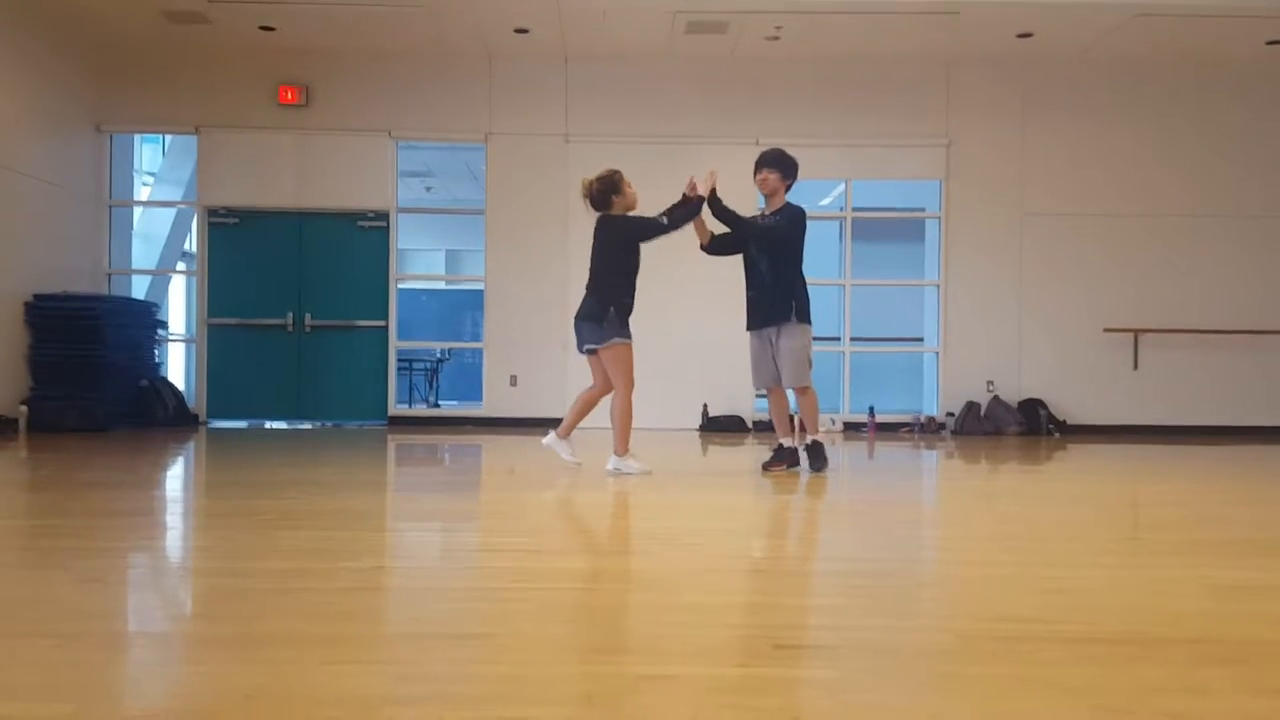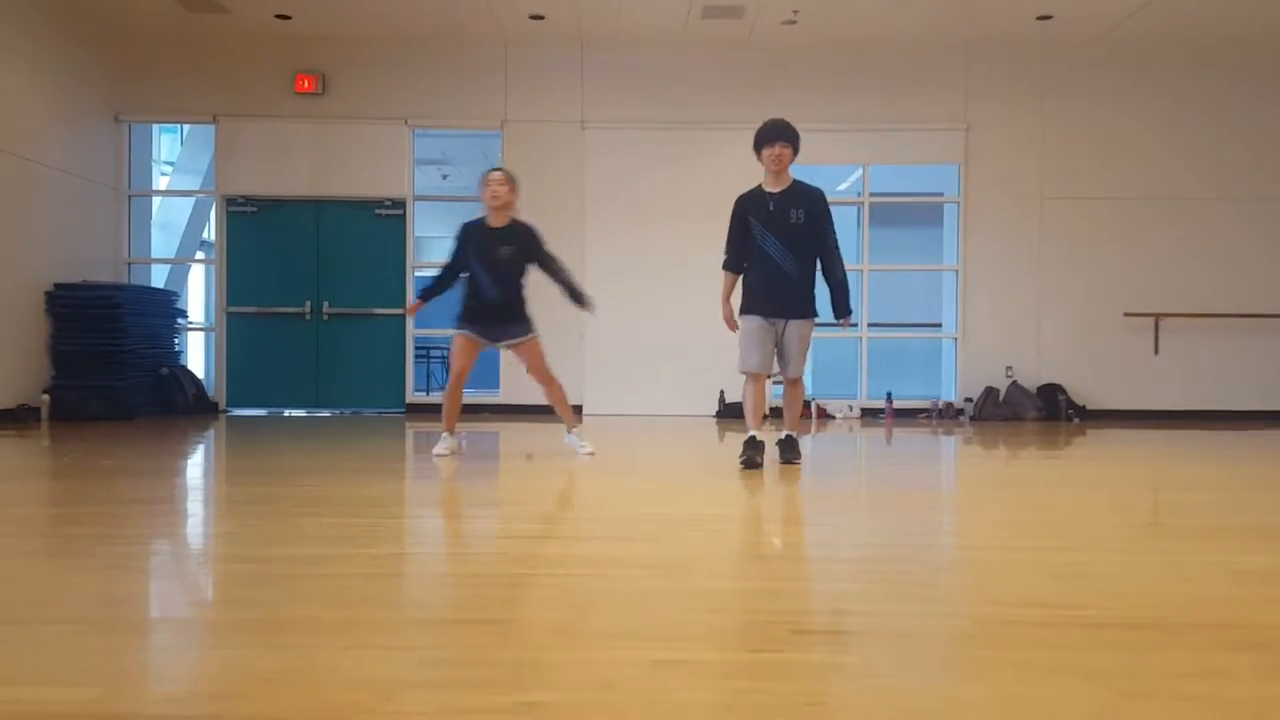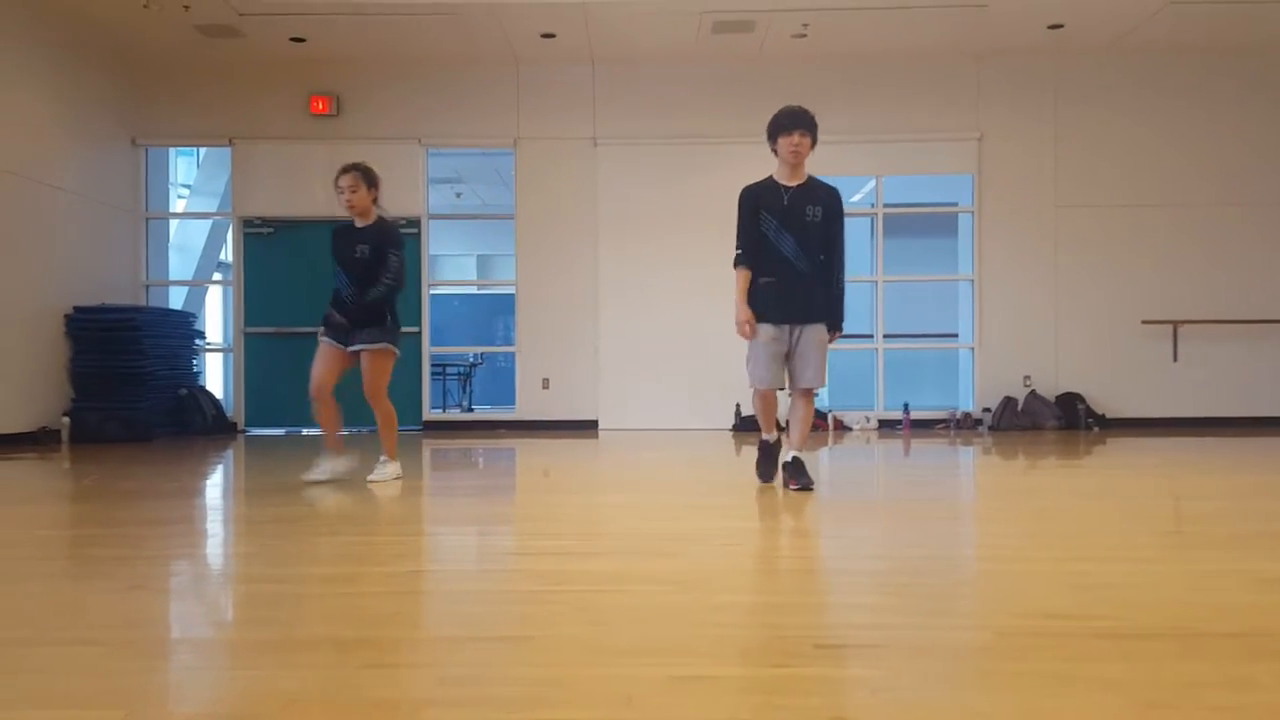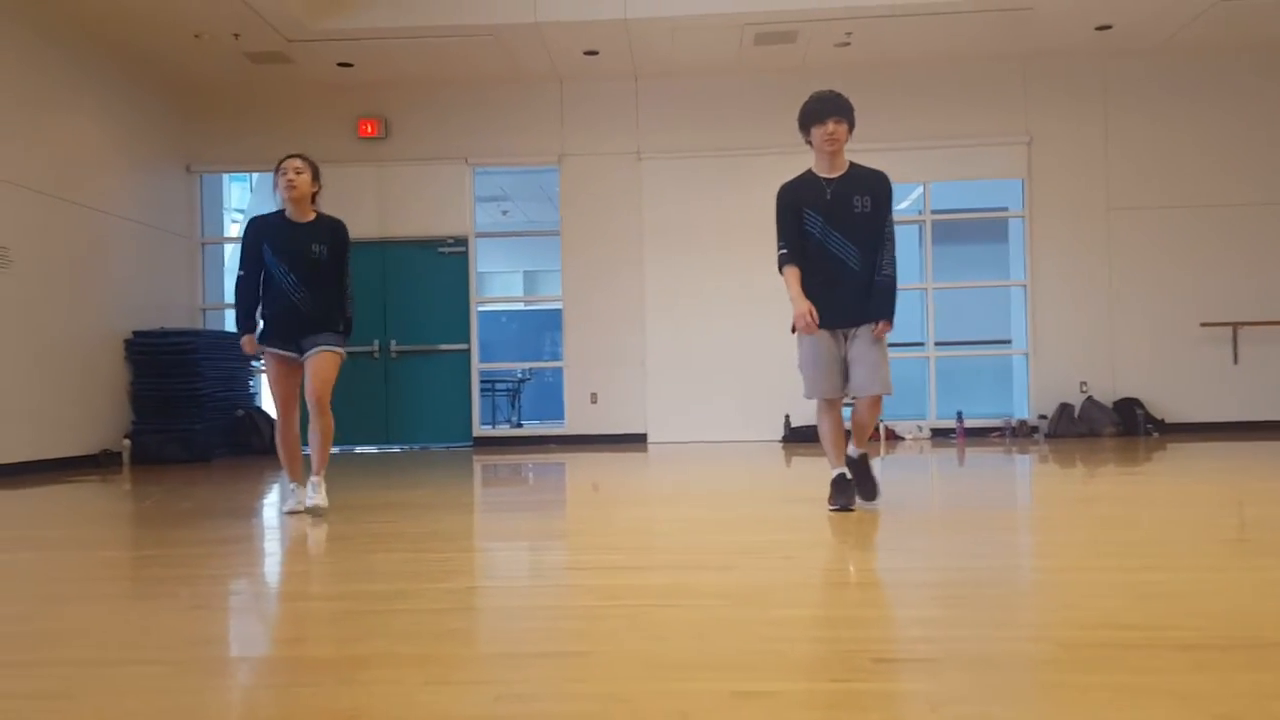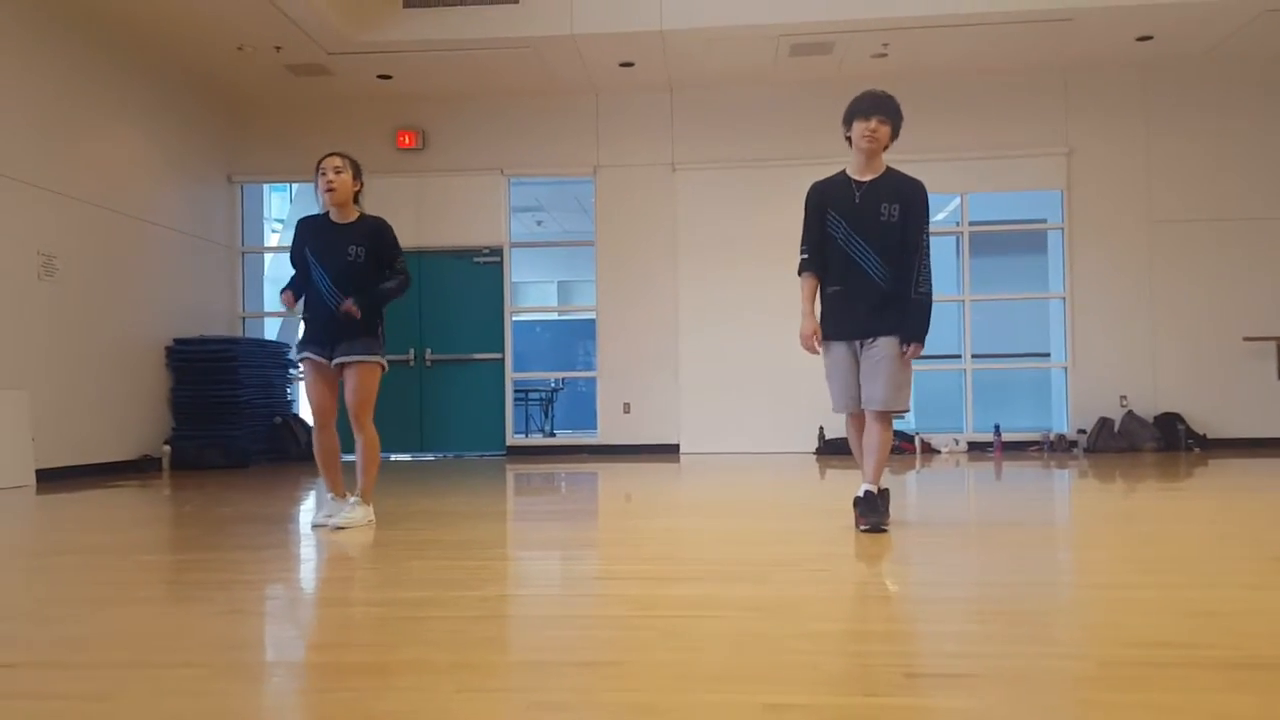
dt=1s
person 1, frame 1
left shoulder: (793, 216)
right shoulder: (753, 225)
left elbow: (754, 232)
right elbow: (713, 246)
left wrist: (714, 203)
right wrist: (696, 214)
left hip: (790, 312)
right hip: (760, 314)
left knee: (800, 383)
right knee: (771, 385)
left ankle: (814, 444)
right ankle: (786, 447)
person 1, frame 2
left shoulder: (812, 199)
right shoulder: (746, 203)
left elbow: (828, 253)
right elbow: (735, 257)
left wrist: (841, 303)
right wrist: (725, 300)
left hip: (799, 305)
right hip: (756, 305)
left knee: (792, 376)
right knee: (754, 373)
left ankle: (789, 438)
right ankle: (754, 440)
person 1, frame 3
left shoulder: (828, 197)
right shoulder: (753, 196)
left elbow: (835, 261)
right elbow: (744, 255)
left wrist: (835, 315)
right wrist: (742, 304)
left hip: (812, 311)
right hip: (767, 310)
left knee: (805, 387)
right knee: (765, 386)
left ankle: (794, 460)
right ankle: (769, 439)
person 1, frame 4
left shoulder: (875, 184)
right shoulder: (792, 193)
left elbow: (885, 252)
right elbow: (788, 254)
left wrist: (884, 310)
right wrist: (798, 299)
left hip: (864, 313)
right hip: (817, 314)
left knee: (870, 395)
right knee: (828, 398)
left ankle: (856, 453)
right ankle: (840, 477)
person 1, frame 5
left shoulder: (909, 191)
right shoulder: (822, 193)
left elbow: (919, 263)
right elbow: (811, 261)
left wrist: (916, 326)
right wrist: (807, 314)
left hip: (888, 323)
right hip: (839, 322)
left knee: (880, 409)
right knee: (855, 411)
left ankle: (868, 494)
right ankle: (875, 489)
person 2, frame 1
left shoulder: (610, 226)
right shoulder: (621, 226)
left elbow: (658, 222)
right elbow: (668, 225)
left wrist: (686, 198)
right wrist: (696, 199)
left hip: (592, 316)
right hip: (606, 316)
left knee: (603, 385)
right knee: (624, 387)
left ankle: (560, 436)
right ankle: (620, 457)
person 2, frame 2
left shoulder: (523, 233)
right shoulder: (470, 231)
left elbow: (551, 266)
right elbow: (453, 270)
left wrist: (577, 295)
right wrist: (422, 297)
left hip: (512, 318)
right hip: (474, 317)
left knee: (544, 376)
right knee: (456, 375)
left ankle: (573, 433)
right ankle: (448, 436)
person 2, frame 3
left shoulder: (388, 233)
right shoulder: (339, 235)
left elbow: (392, 281)
left wrist: (360, 309)
right wrist: (330, 318)
left hip: (376, 325)
right hip: (340, 325)
left knee: (374, 394)
right knee: (318, 388)
left ankle: (390, 460)
right ankle: (336, 456)
person 2, frame 4
left shoulder: (334, 230)
right shoulder: (259, 228)
left elbow: (342, 284)
right elbow: (247, 281)
left wrist: (345, 329)
right wrist: (246, 329)
left hip: (323, 331)
right hip: (278, 331)
left knee: (318, 399)
right knee: (285, 413)
left ankle: (318, 480)
right ankle: (295, 485)
person 2, frame 5
left shoulder: (376, 229)
right shoulder: (307, 228)
left elbow: (401, 278)
left wrist: (369, 301)
right wrist: (290, 291)
left hip: (361, 336)
right hip: (317, 335)
left knee: (360, 417)
right knee: (322, 420)
left ankle: (362, 502)
right ankle: (335, 497)
